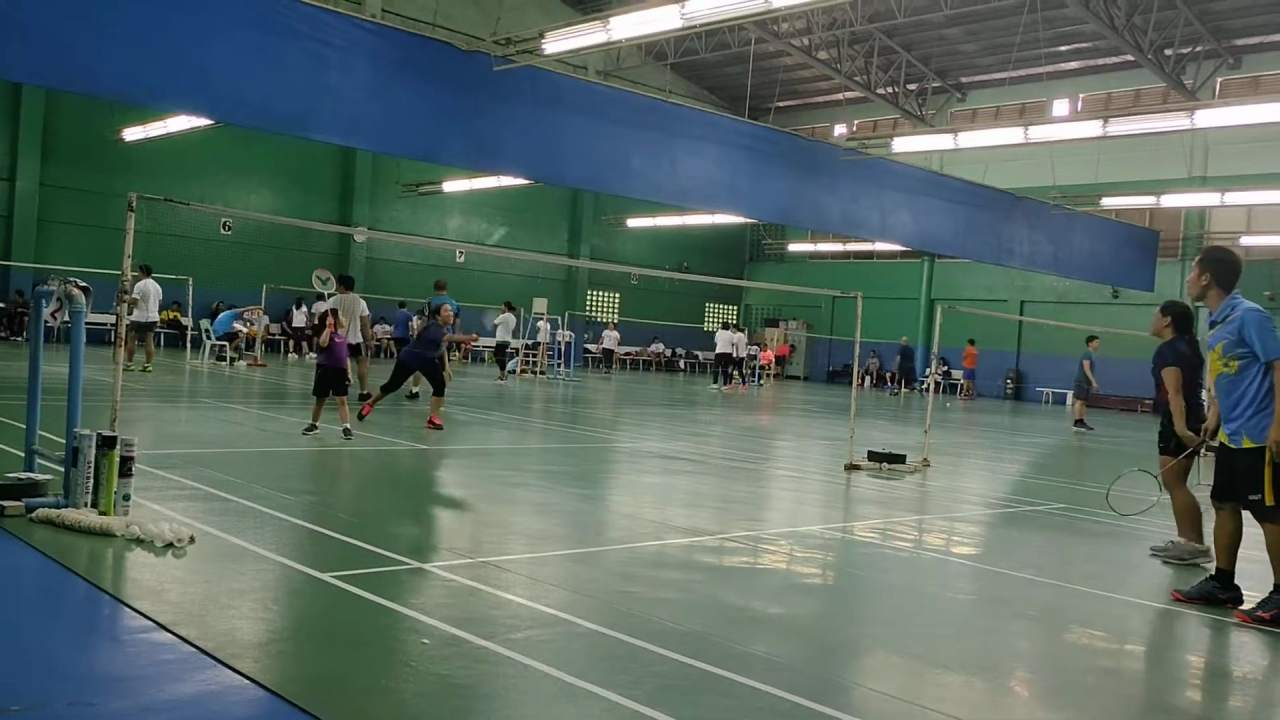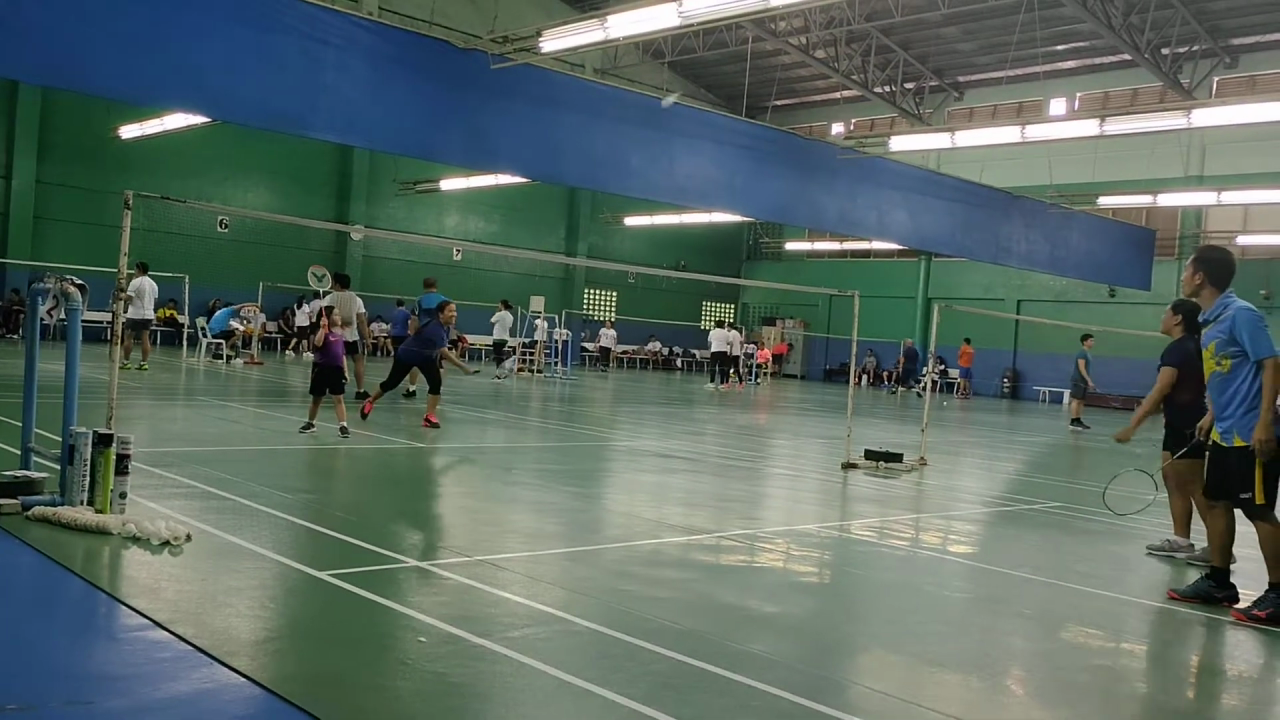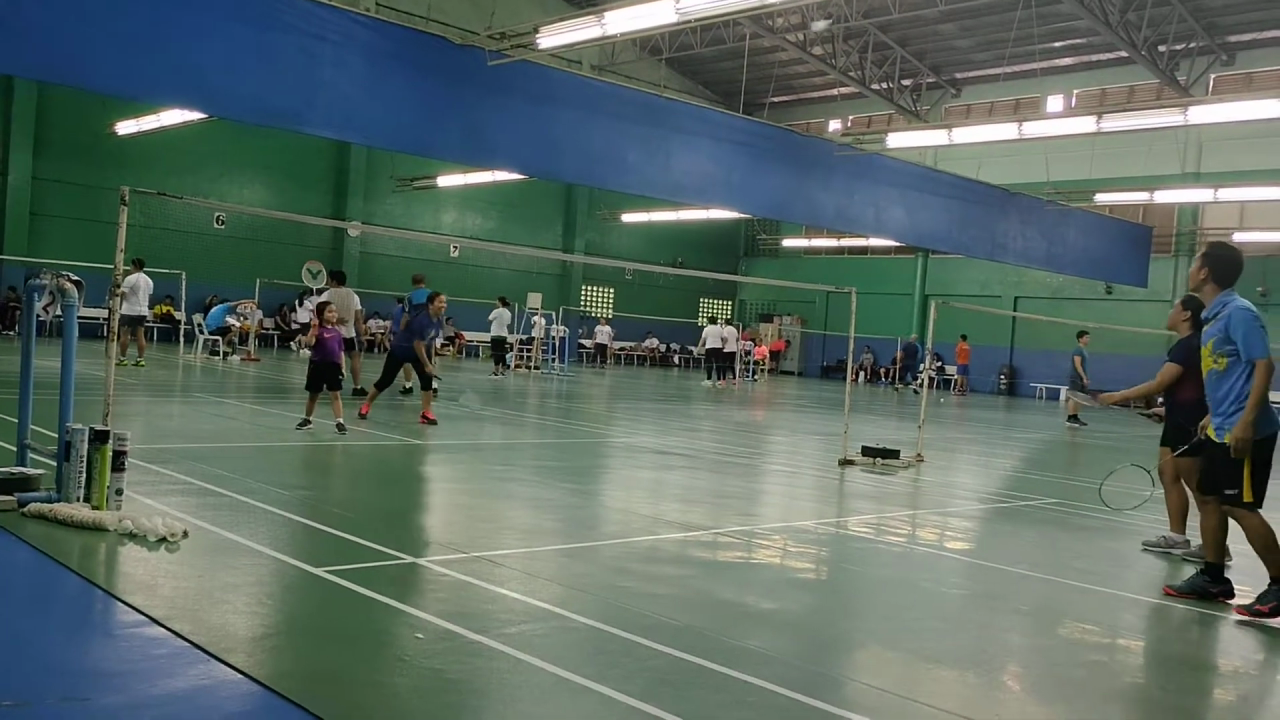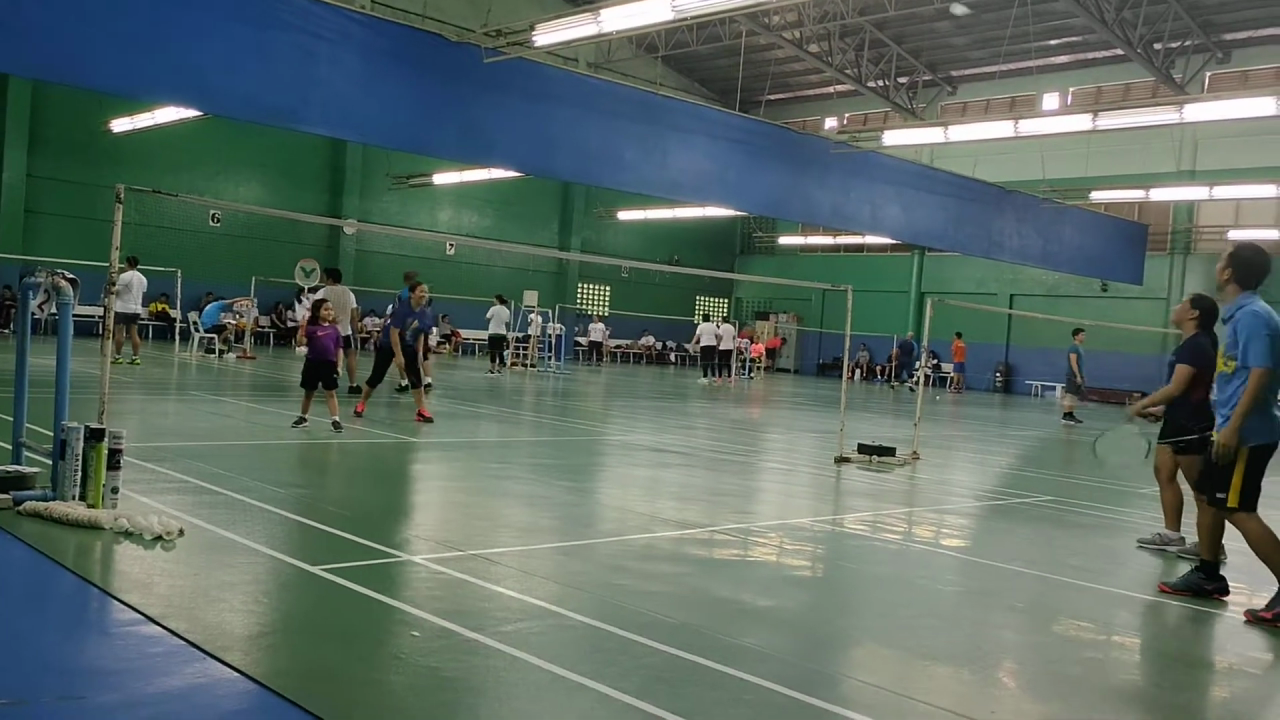
dt=0.2s
person 1, frame 1
left shoulder: (1249, 315)
right shoulder: (1215, 322)
right wrist: (1215, 416)
right hip: (1232, 435)
right knee: (1224, 505)
right ankle: (1223, 583)
person 1, frame 2
left shoulder: (1241, 314)
right shoulder: (1209, 321)
right wrist: (1211, 415)
right hip: (1224, 434)
right knee: (1216, 503)
right ankle: (1218, 582)
person 1, frame 3
left shoulder: (1240, 313)
right shoulder: (1212, 317)
left wrist: (1245, 421)
right wrist: (1212, 415)
left hip: (1245, 431)
right hip: (1221, 430)
left knee: (1241, 507)
right knee: (1210, 499)
right ankle: (1213, 577)
person 1, frame 4
right shoulder: (1239, 314)
left wrist: (1233, 427)
left hip: (1247, 434)
right hip: (1231, 430)
left knee: (1236, 510)
right knee: (1207, 498)
right ankle: (1208, 574)
person 2, frame 1
left shoulder: (1168, 350)
right shoulder: (1186, 348)
left elbow: (1174, 392)
left wrist: (1180, 426)
left hip: (1178, 425)
right hip: (1190, 423)
left knee: (1174, 484)
right knee: (1177, 484)
left ankle: (1196, 546)
right ankle: (1187, 542)
person 2, frame 2
left shoulder: (1178, 349)
right shoulder: (1191, 347)
left elbow: (1160, 391)
left wrist: (1132, 425)
left hip: (1185, 426)
right hip: (1188, 423)
left knee: (1193, 487)
right knee: (1173, 481)
right ankle: (1181, 541)
person 2, frame 3
left shoulder: (1187, 346)
right shoulder: (1190, 345)
left elbow: (1158, 384)
left wrist: (1117, 396)
right wrist: (1167, 409)
left hip: (1189, 424)
right hip: (1179, 421)
left knee: (1196, 483)
right knee: (1168, 475)
right ankle: (1177, 537)
person 2, frame 4
left shoulder: (1196, 345)
right shoulder: (1192, 344)
left elbow: (1175, 388)
left wrist: (1142, 404)
right wrist: (1162, 409)
left hip: (1191, 423)
right hip: (1177, 419)
left knee: (1197, 481)
right knee: (1163, 472)
right ankle: (1172, 534)
